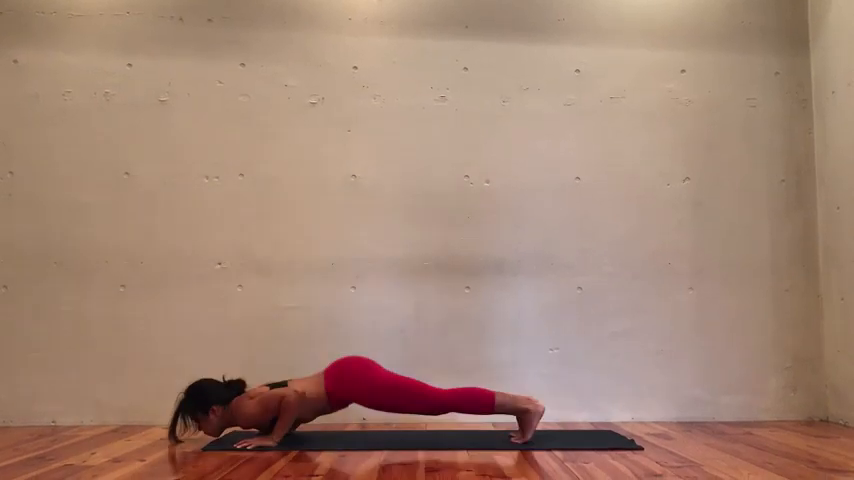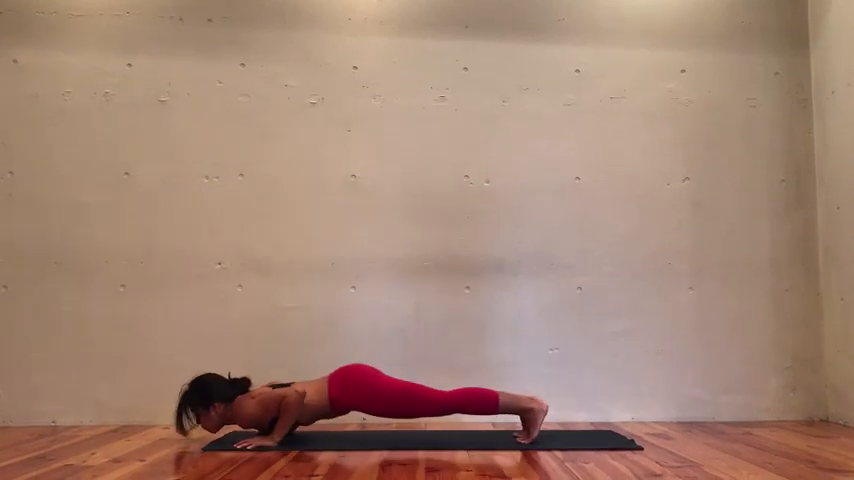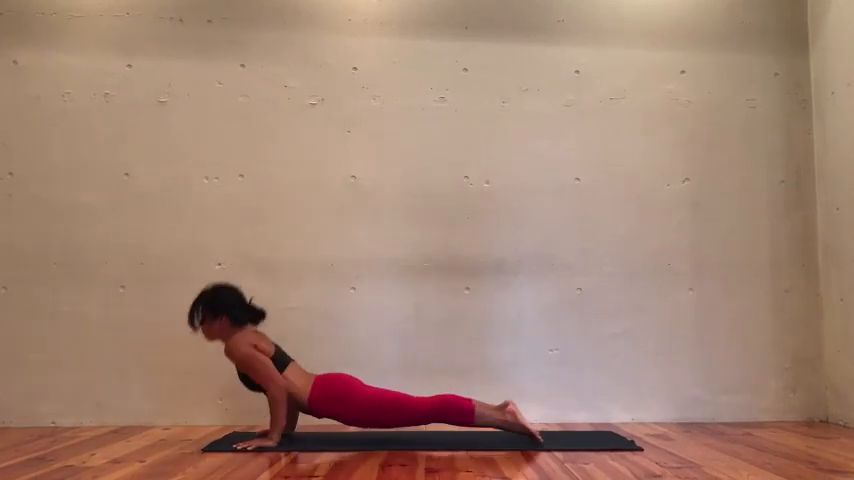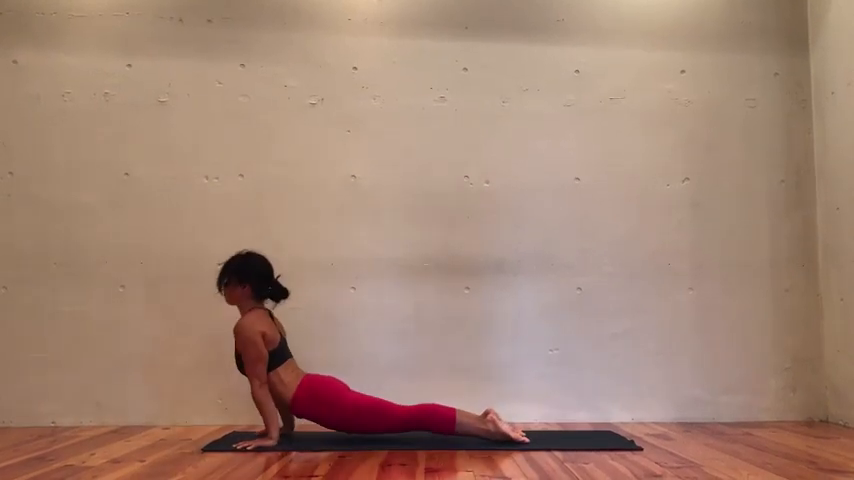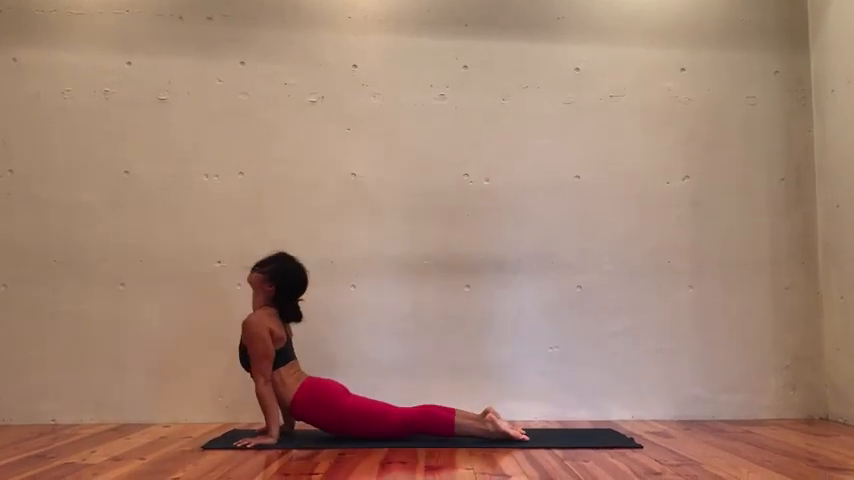
dt=0.5s
person 1, frame 1
left shoulder: (243, 412)
right shoulder: (247, 401)
left elbow: (293, 395)
left wrist: (273, 437)
right wrist: (275, 428)
left hip: (350, 380)
right hip: (347, 375)
left knee: (438, 400)
right knee: (437, 401)
left ankle: (523, 405)
right ankle: (519, 404)
person 1, frame 2
left shoulder: (246, 412)
right shoulder: (248, 399)
left elbow: (295, 394)
left wrist: (273, 437)
right wrist: (281, 428)
left hip: (353, 388)
right hip: (349, 382)
left knee: (443, 401)
right knee: (442, 402)
left ankle: (526, 404)
right ankle: (524, 403)
person 1, frame 3
left shoulder: (237, 346)
right shoulder: (252, 337)
left elbow: (278, 387)
left wrist: (275, 436)
right wrist: (286, 428)
left hip: (336, 397)
right hip: (337, 388)
left knee: (426, 409)
right knee: (426, 407)
left ankle: (503, 418)
right ankle: (501, 413)
person 1, frame 4
left shoulder: (247, 326)
right shoulder: (266, 318)
left elbow: (259, 383)
left wrist: (271, 434)
right wrist: (286, 424)
left hip: (320, 400)
right hip: (321, 391)
left knee: (406, 417)
right knee: (406, 416)
left ankle: (487, 427)
right ankle: (483, 421)
person 1, frame 5
left shoulder: (255, 322)
right shoulder: (275, 318)
left elbow: (263, 380)
left wrist: (272, 432)
right wrist: (287, 422)
left hip: (321, 404)
right hip: (323, 394)
left knee: (405, 421)
right knee: (405, 417)
left ankle: (486, 427)
right ankle: (483, 419)
